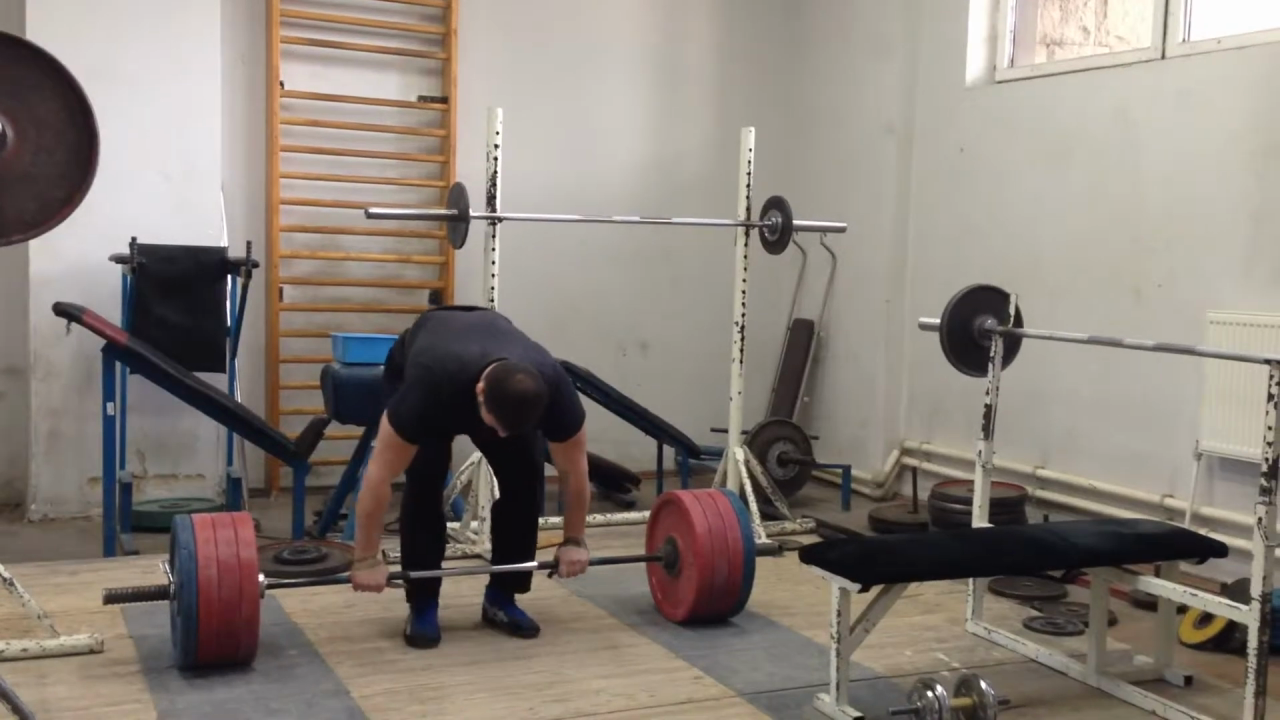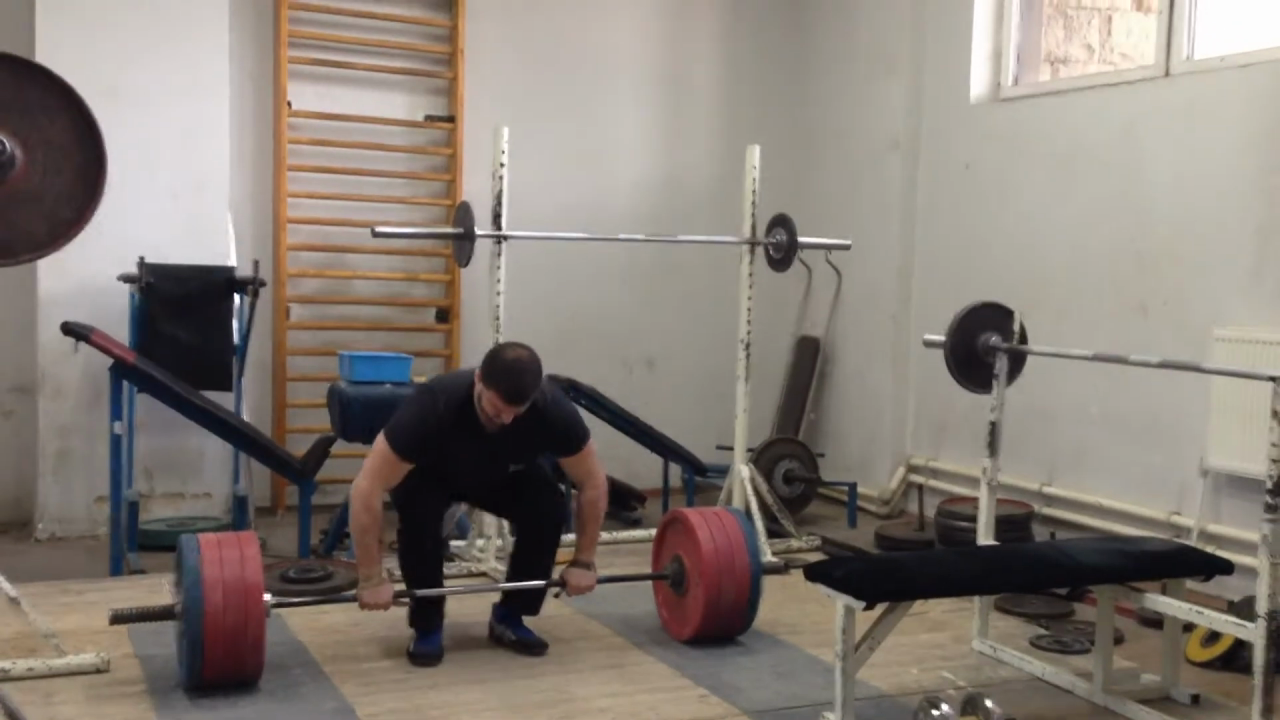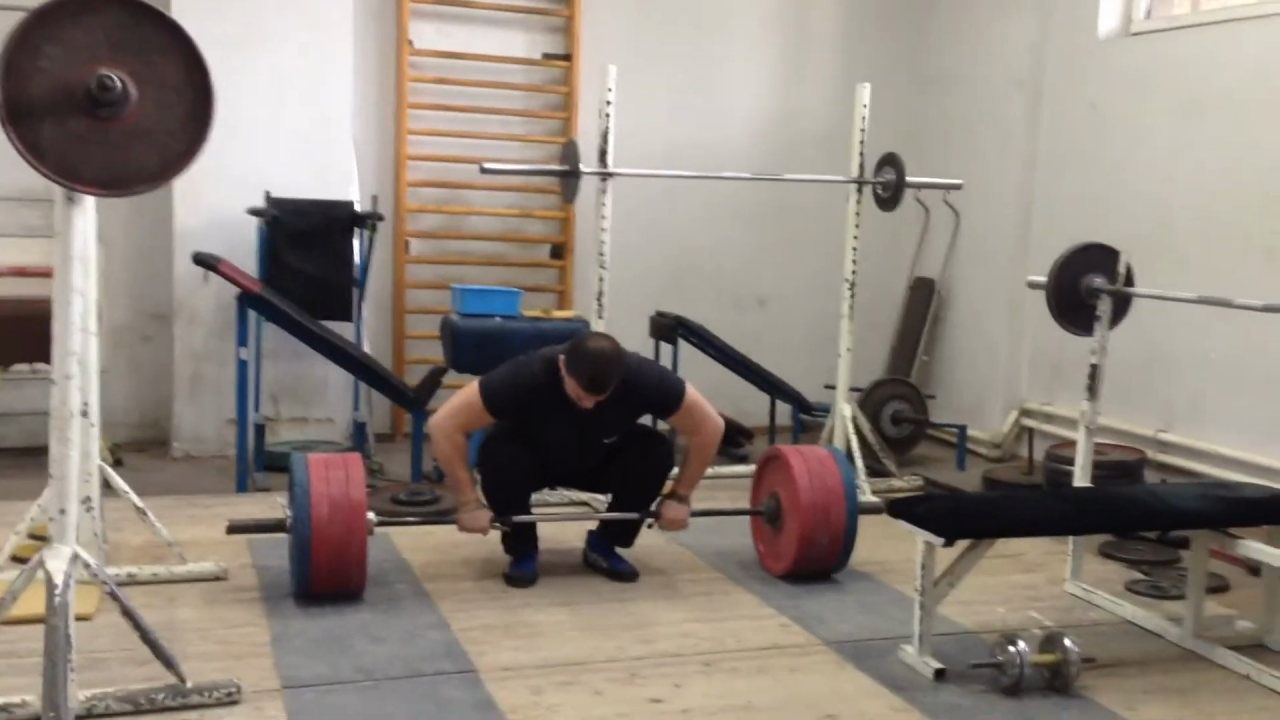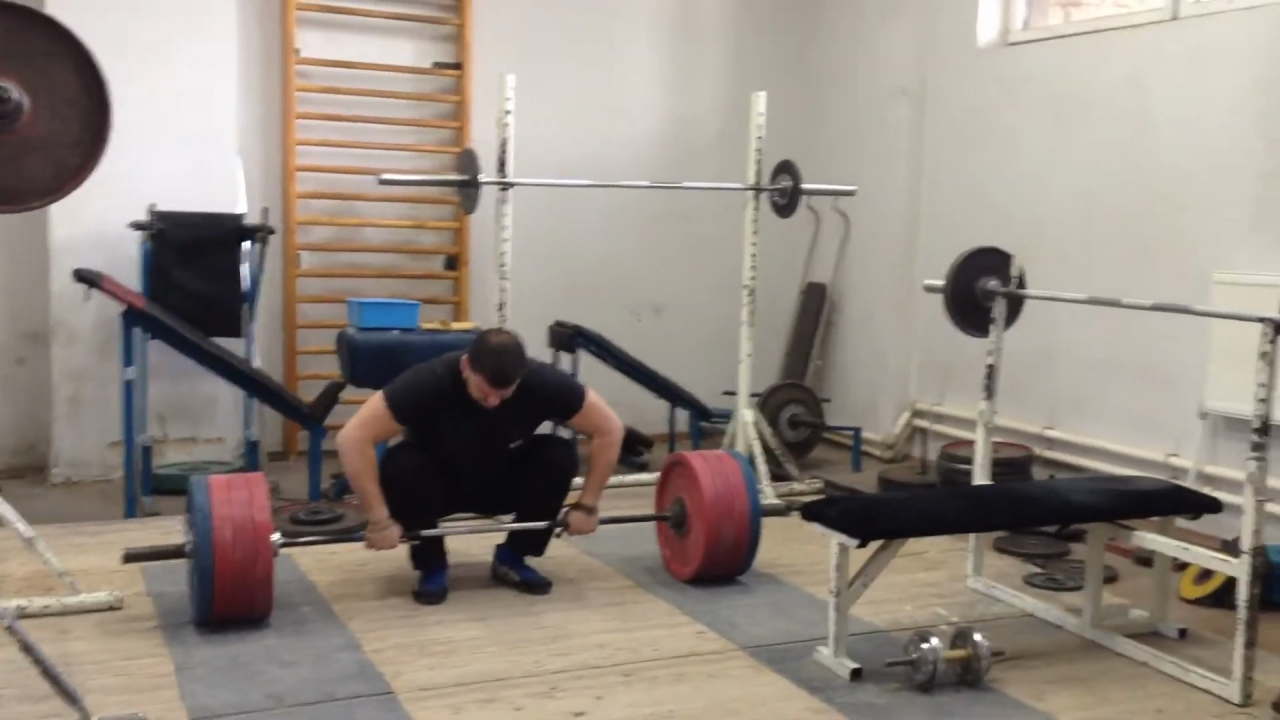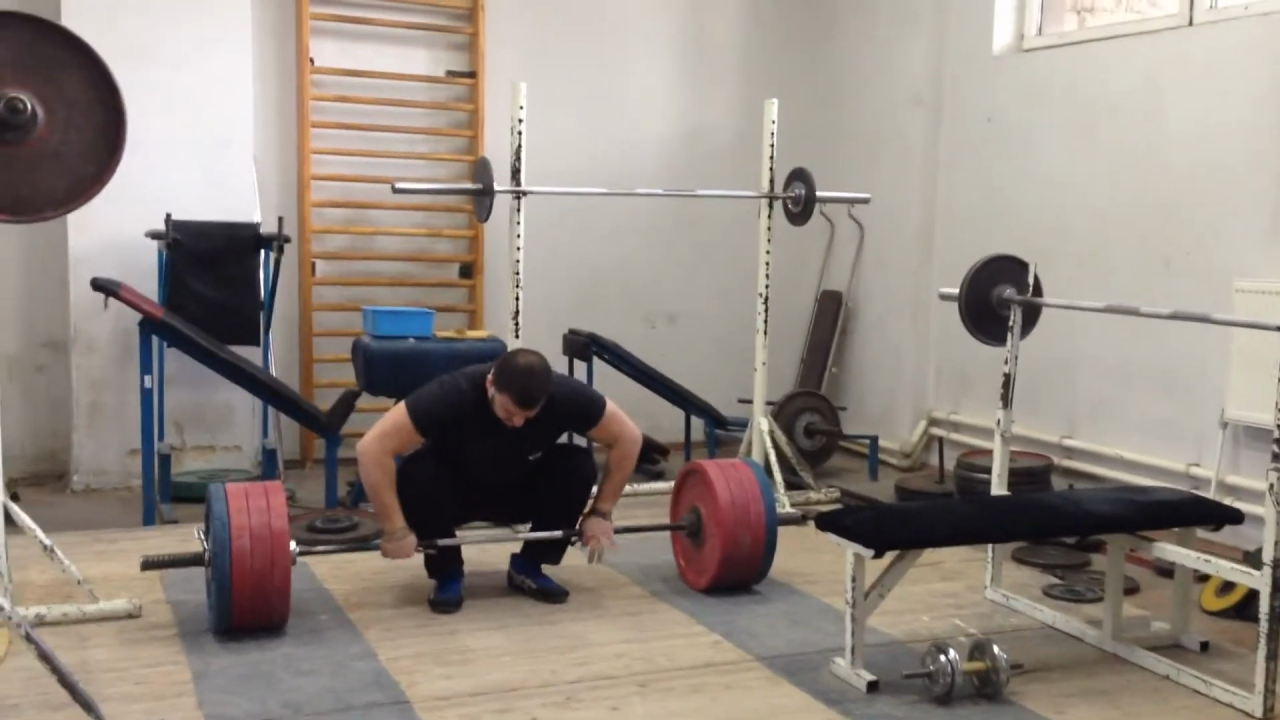
dt=1s
person 1, frame 1
left shoulder: (554, 389)
right shoulder: (428, 385)
left elbow: (573, 470)
right elbow: (379, 474)
left wrist: (574, 540)
right wrist: (366, 559)
right hip: (415, 361)
left knee: (525, 476)
right knee: (426, 480)
left ankle: (501, 597)
right ankle: (422, 605)
person 1, frame 2
left shoulder: (553, 410)
right shoulder: (434, 404)
left elbow: (593, 483)
right elbow: (366, 489)
left wrist: (583, 562)
right wrist: (371, 578)
left hip: (504, 473)
right hip: (430, 472)
left knee: (548, 509)
right knee: (419, 515)
left ankle: (509, 617)
right ankle: (426, 626)
person 1, frame 3
left shoulder: (643, 378)
right shoulder: (528, 375)
left elbow: (710, 426)
right elbow: (443, 424)
left wrist: (680, 496)
right wrist: (469, 503)
left hip: (598, 461)
right hip: (533, 459)
left knee: (658, 452)
right knee: (499, 455)
left ankle: (602, 545)
right ankle: (522, 550)
person 1, frame 4
left shoulder: (542, 382)
right shoulder: (430, 381)
left elbow: (609, 429)
right elbow: (352, 438)
left wrist: (587, 506)
right wrist: (380, 520)
left hip: (503, 485)
right hip: (438, 487)
left knee: (560, 456)
right knee: (400, 466)
left ankle: (511, 558)
right ankle: (431, 565)
person 1, frame 5
left shoulder: (565, 395)
right shoulder: (453, 394)
left elbow: (628, 438)
right elbow: (371, 448)
left wrist: (601, 513)
right wrist: (396, 531)
left hip: (519, 492)
right hip: (455, 494)
left knee: (579, 466)
right knee: (416, 474)
left ankle: (527, 567)
right ankle: (447, 574)
